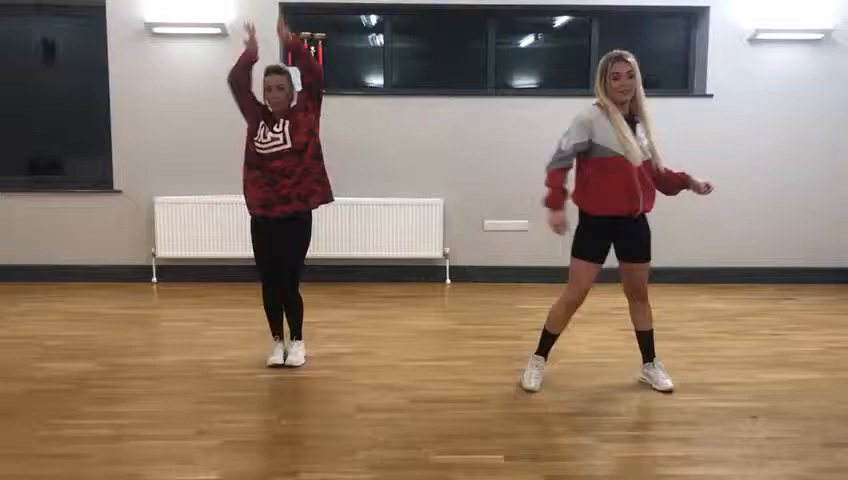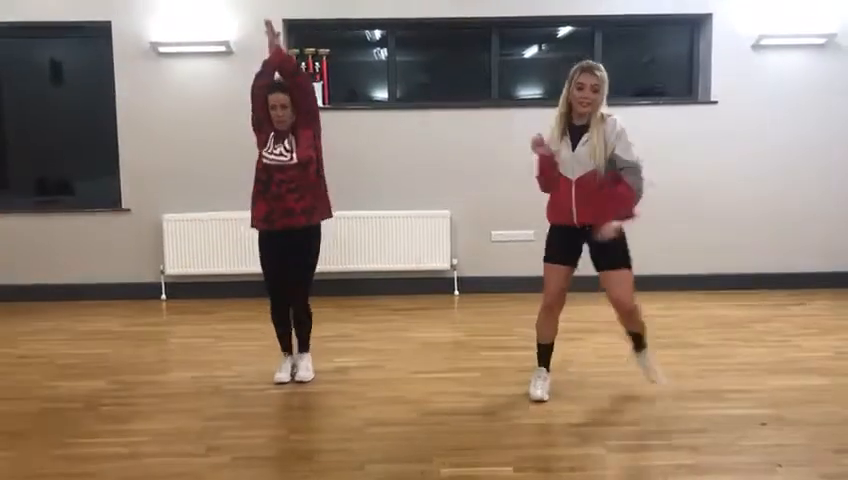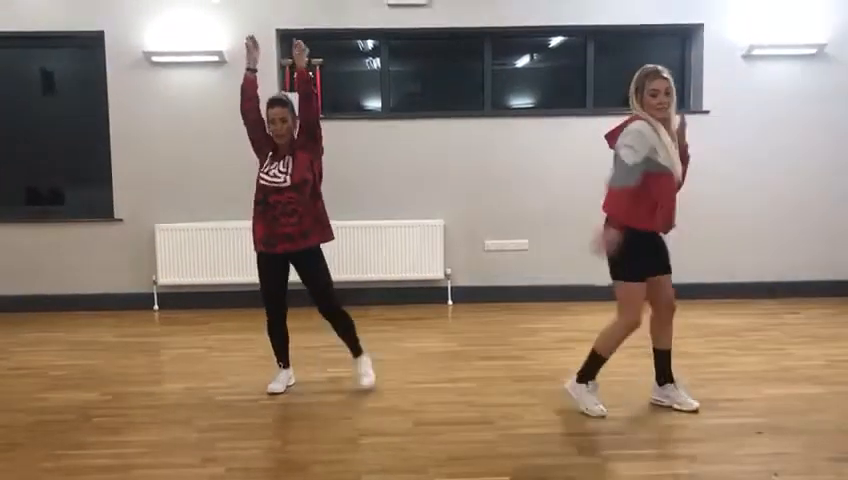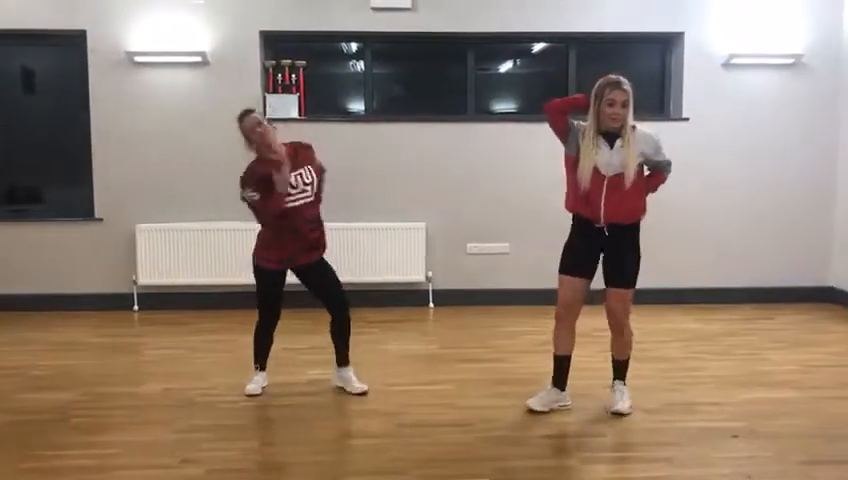
dt=1s
person 1, frame 1
left shoulder: (640, 123)
right shoulder: (591, 119)
right elbow: (559, 161)
left wrist: (686, 182)
right wrist: (555, 205)
left hip: (633, 220)
right hip: (597, 219)
left knee: (638, 293)
right knee: (574, 296)
left ankle: (650, 365)
right ankle: (538, 360)
person 1, frame 2
left shoulder: (612, 129)
right shoulder: (557, 132)
left elbow: (631, 177)
right elbow: (546, 184)
left wrist: (616, 218)
right wrist: (544, 158)
left hip: (605, 226)
right hip: (563, 226)
left knee: (623, 302)
right knee: (551, 301)
left ankle: (640, 349)
right ankle: (542, 371)
person 1, frame 3
left shoulder: (664, 136)
right shoulder: (640, 132)
left elbow: (667, 186)
right elbow: (625, 181)
left wrist: (682, 144)
right wrist: (613, 227)
left hip: (649, 234)
right hip: (629, 234)
left knee: (665, 308)
right knee: (630, 318)
left ankle: (665, 385)
right ankle: (582, 381)
person 1, frame 4
left shoulder: (643, 140)
right shoulder: (578, 137)
left elbow: (663, 168)
right elbow: (552, 109)
left wrist: (641, 191)
right wrist: (588, 102)
left hip: (624, 235)
right hip: (584, 232)
left knee: (618, 320)
right knee: (565, 313)
left ankle: (619, 385)
right ankle: (558, 389)
person 2, frame 1
left shoulder: (304, 114)
right shoulder: (256, 118)
left elbow: (314, 77)
right elbow: (237, 85)
left wrist: (291, 41)
right wrist: (250, 53)
left hip: (297, 213)
right hip: (263, 214)
left knee: (288, 281)
right knee: (269, 282)
left ankle: (297, 341)
right ankle: (278, 342)
person 2, frame 2
left shoulder: (308, 130)
right shoulder: (264, 133)
left elbow: (304, 89)
right elbow: (257, 93)
left wrist: (280, 54)
right wrist: (271, 57)
left hip: (305, 227)
right hip: (271, 229)
left knee: (298, 296)
right knee: (277, 297)
left ankle: (304, 355)
right ankle: (288, 356)
person 2, frame 3
left shoulder: (309, 147)
right shoulder: (263, 150)
left elbow: (311, 111)
right elbow: (248, 110)
left wrist: (302, 69)
right wrist: (251, 67)
left hip: (305, 243)
right hip: (270, 246)
left knee: (328, 305)
right knee: (274, 312)
left ankle: (360, 359)
right ankle: (285, 371)
person 2, frame 4
left shoulder: (303, 152)
right shoulder: (255, 173)
left elbow: (318, 173)
right elbow: (265, 215)
left wrist: (310, 203)
right wrist: (279, 180)
left hip: (309, 250)
right hip: (271, 254)
left knee: (340, 306)
right knee: (268, 317)
left ankle: (343, 371)
right ankle: (260, 373)
